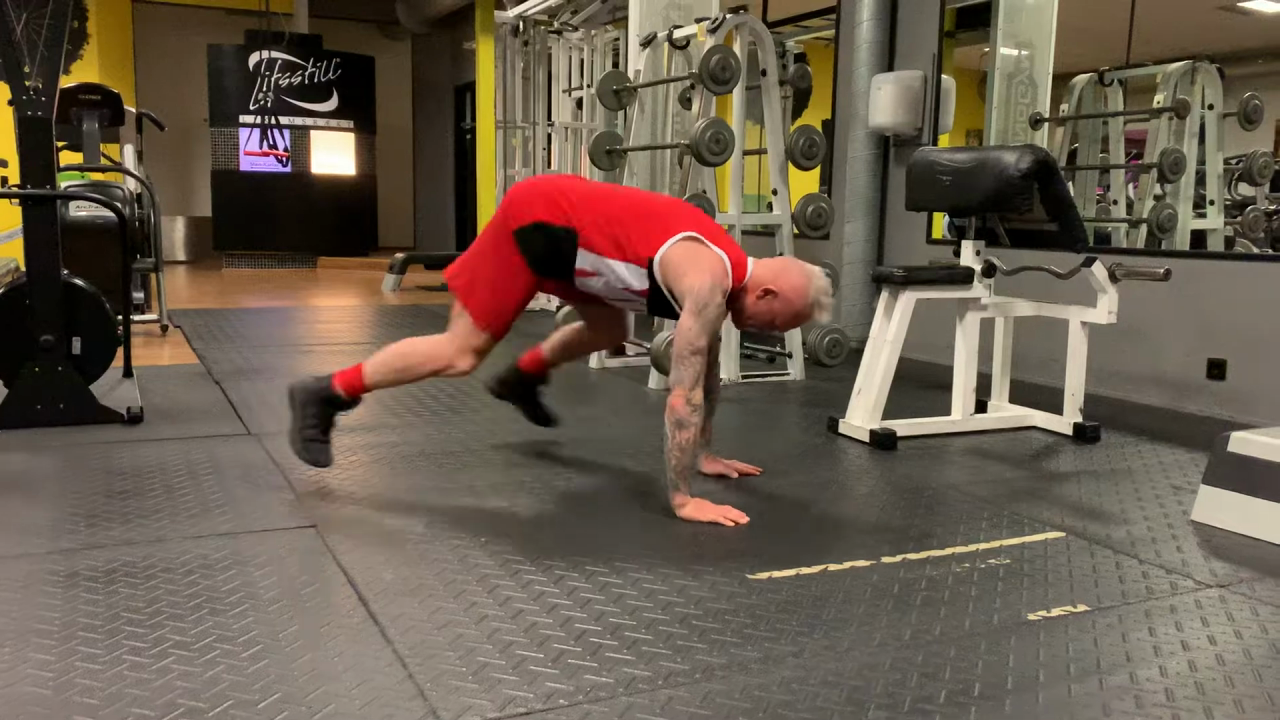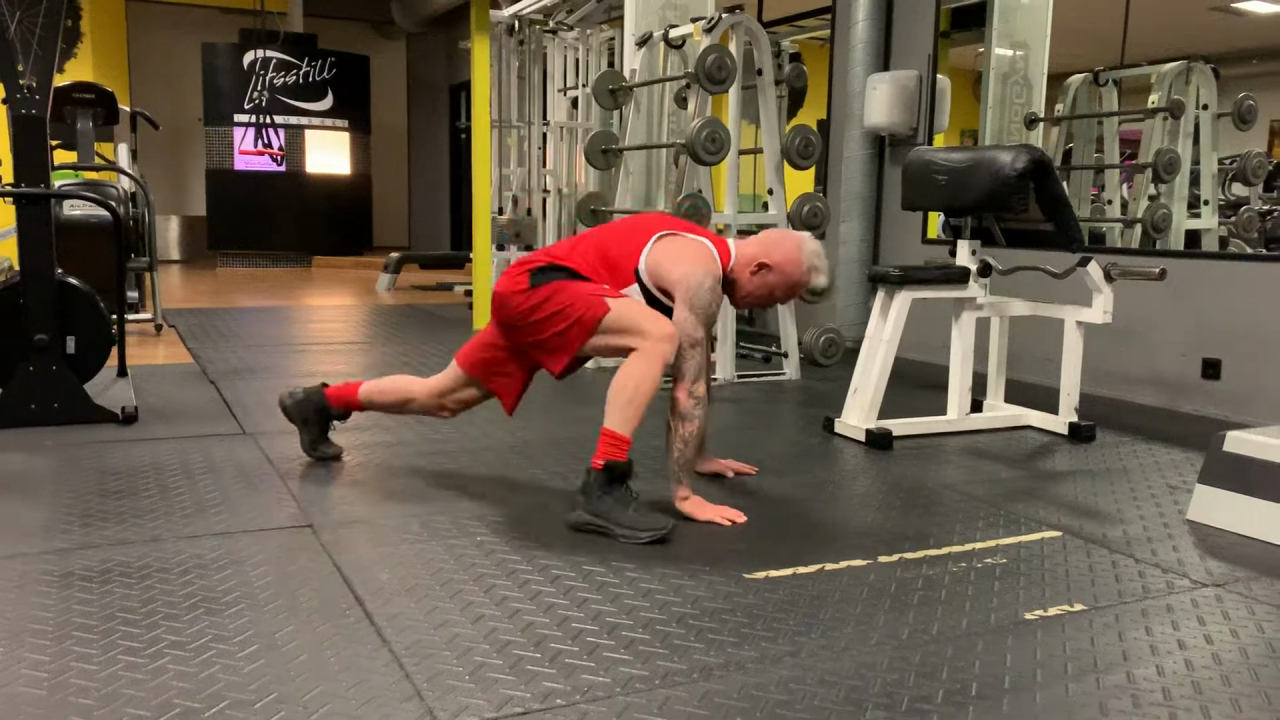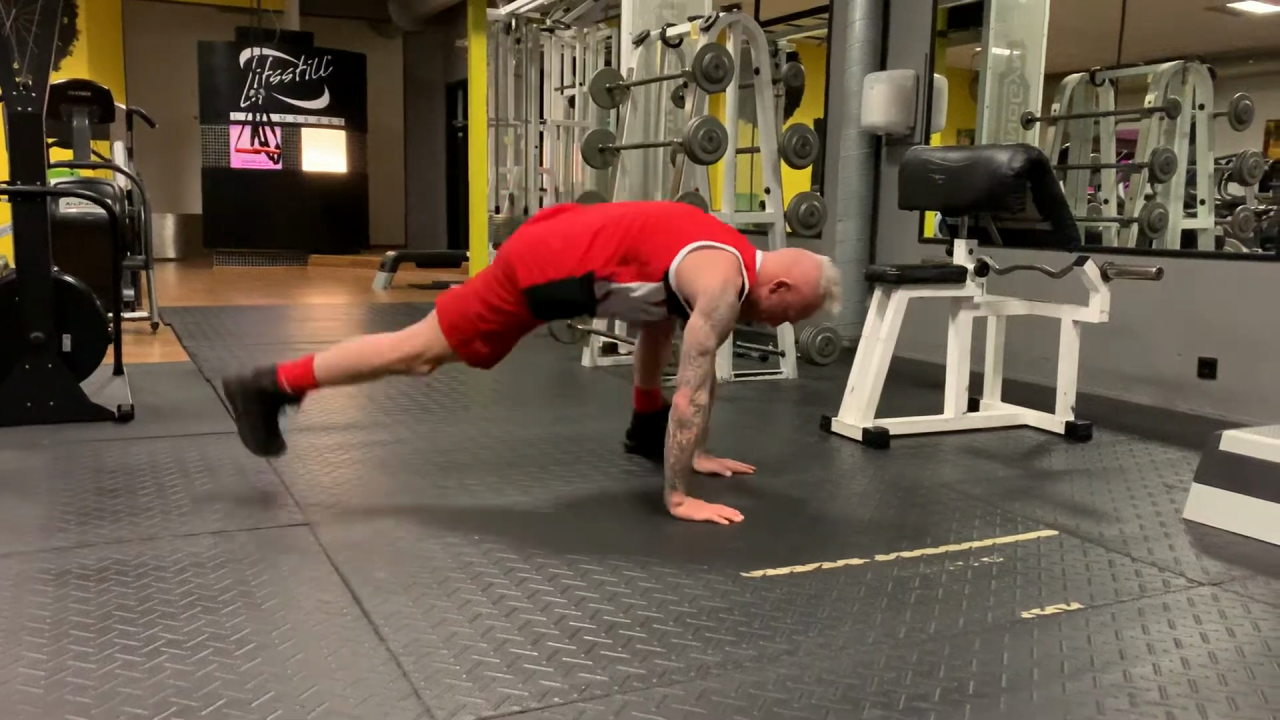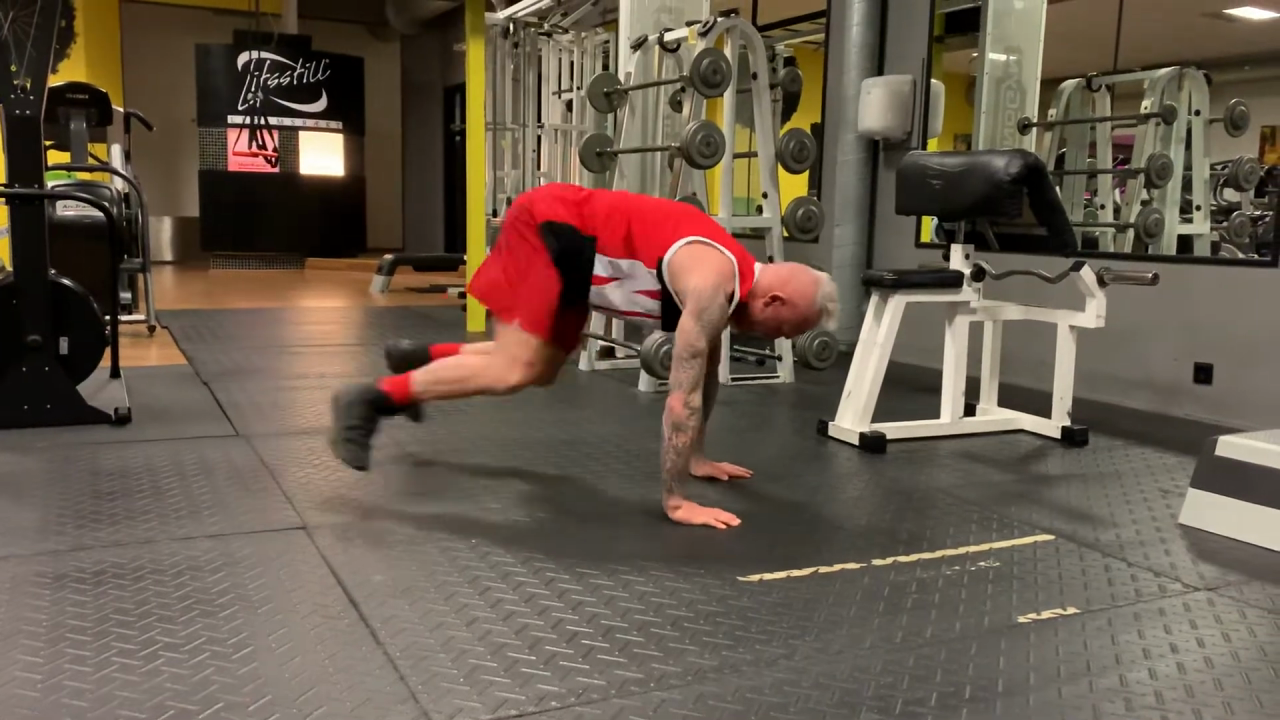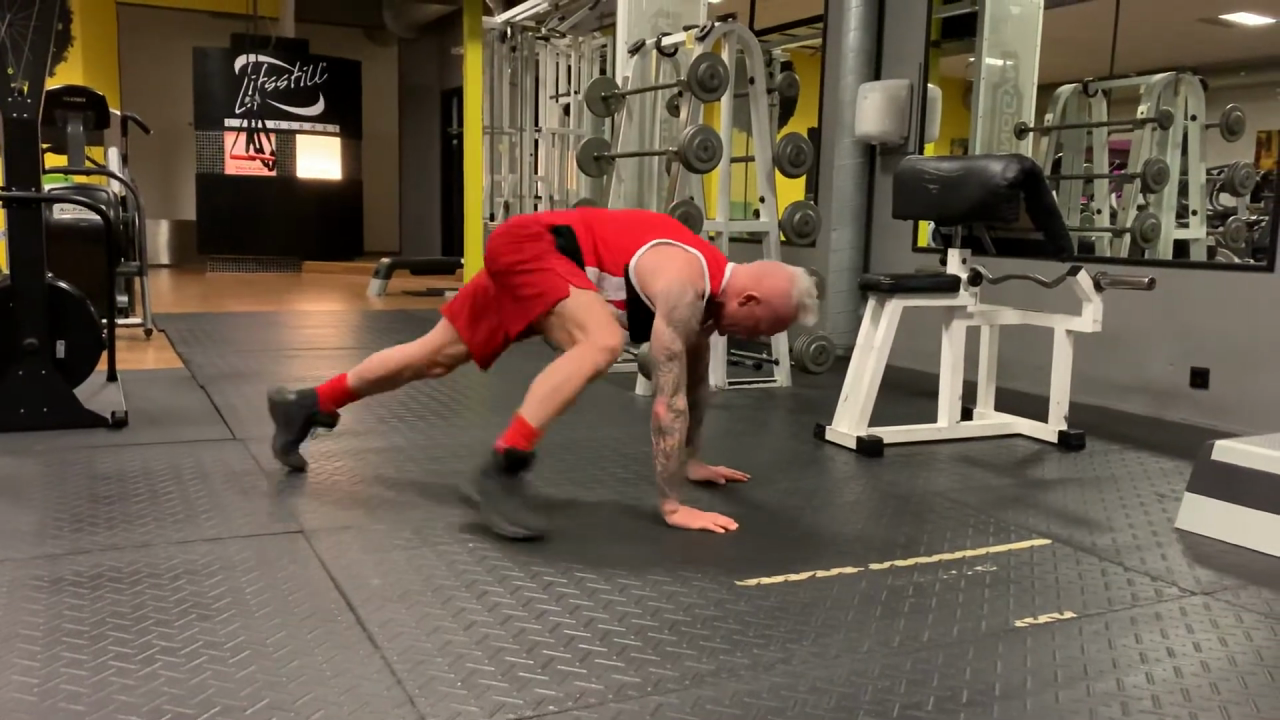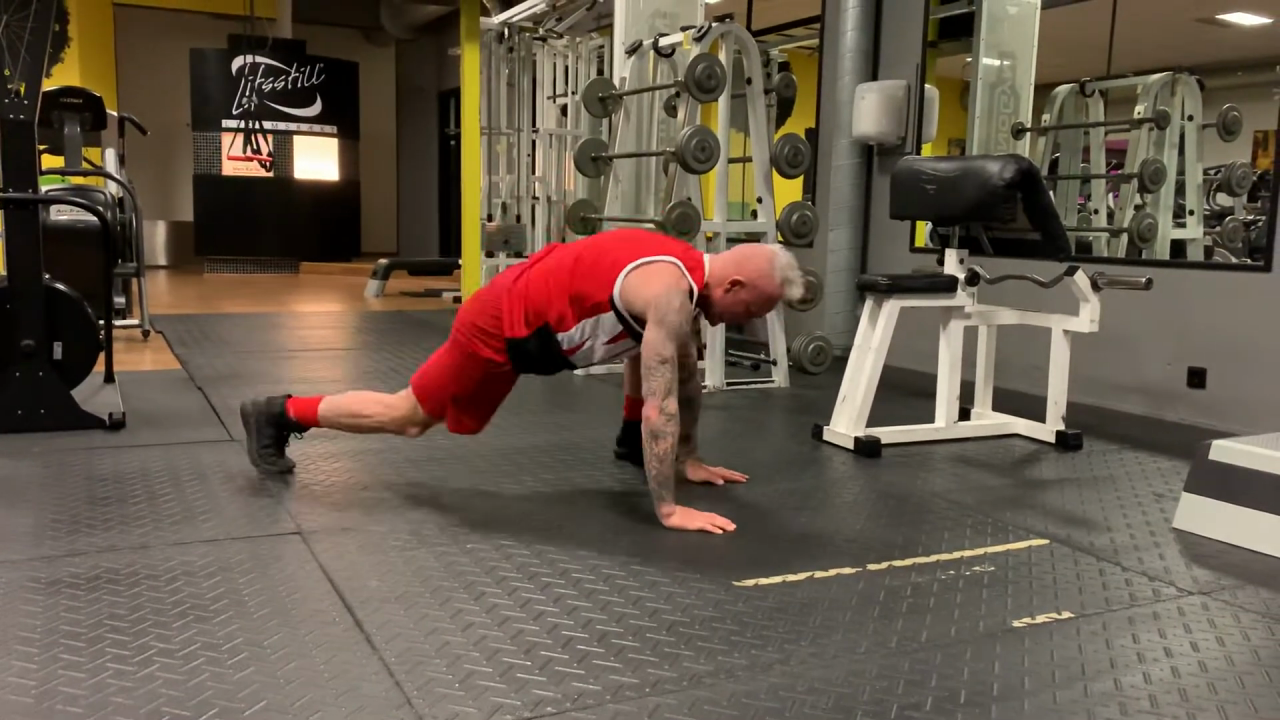
dt=0.5s
person 1, frame 1
left shoulder: (720, 268)
right shoulder: (707, 280)
left elbow: (705, 366)
right elbow: (685, 390)
left wrist: (704, 455)
right wrist: (684, 498)
left hip: (564, 224)
right hip: (538, 217)
left knee: (607, 331)
right knee: (460, 354)
left ankle: (520, 378)
right ankle: (325, 395)
person 1, frame 2
left shoulder: (716, 268)
right shoulder: (700, 272)
left elbow: (700, 369)
right elbow: (689, 386)
left wrist: (697, 456)
right wrist: (685, 494)
left hip: (540, 294)
right hip: (532, 288)
left knee: (444, 397)
right knee: (653, 341)
left ankle: (316, 404)
right ankle: (603, 490)
person 1, frame 3
left shoulder: (728, 261)
right shoulder: (723, 284)
left elbow: (696, 370)
right elbow: (691, 393)
left wrist: (698, 453)
right wrist: (679, 496)
left hip: (563, 234)
right hip: (543, 264)
left knee: (659, 313)
right knee: (418, 354)
left ankle: (645, 432)
right ankle: (273, 386)
person 1, frame 4
left shoulder: (731, 283)
right shoulder: (712, 284)
left elbow: (706, 375)
right elbow: (684, 396)
left wrist: (696, 457)
right wrist: (676, 499)
left hip: (572, 237)
right hip: (546, 222)
left knee: (553, 358)
right knee: (512, 372)
left ankle: (419, 358)
right ankle: (374, 400)
person 1, frame 5
left shoulder: (709, 284)
right shoulder: (682, 286)
left elbow: (695, 378)
right elbow: (670, 398)
left wrist: (691, 462)
right wrist: (674, 505)
left hip: (542, 252)
right hip: (527, 245)
left knee: (433, 357)
right knee: (601, 343)
left ankle: (307, 406)
right ankle: (502, 470)
person 1, frame 6
left shoulder: (689, 276)
right shoulder: (670, 292)
left elbow: (686, 375)
right elbow: (660, 403)
left wrist: (689, 459)
right wrist: (669, 508)
left hip: (529, 297)
right hip: (501, 326)
left knee: (651, 335)
right knee: (408, 417)
left ankle: (634, 437)
right ankle: (276, 414)
